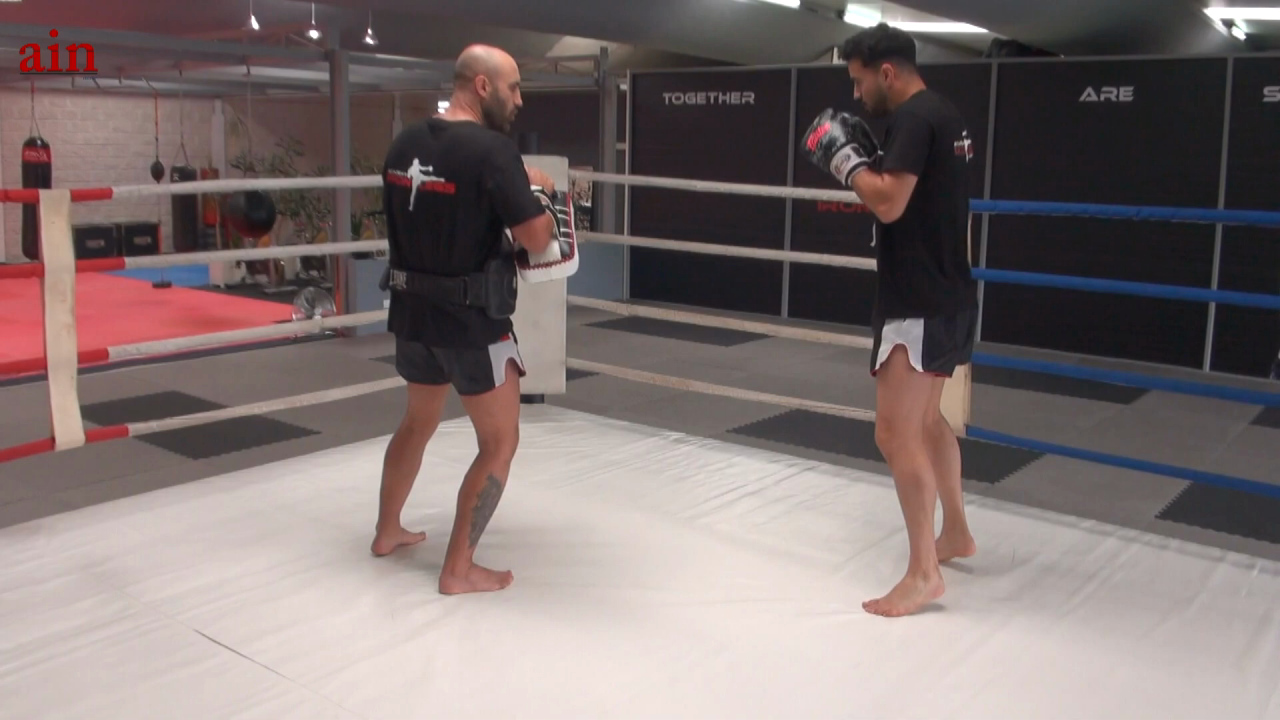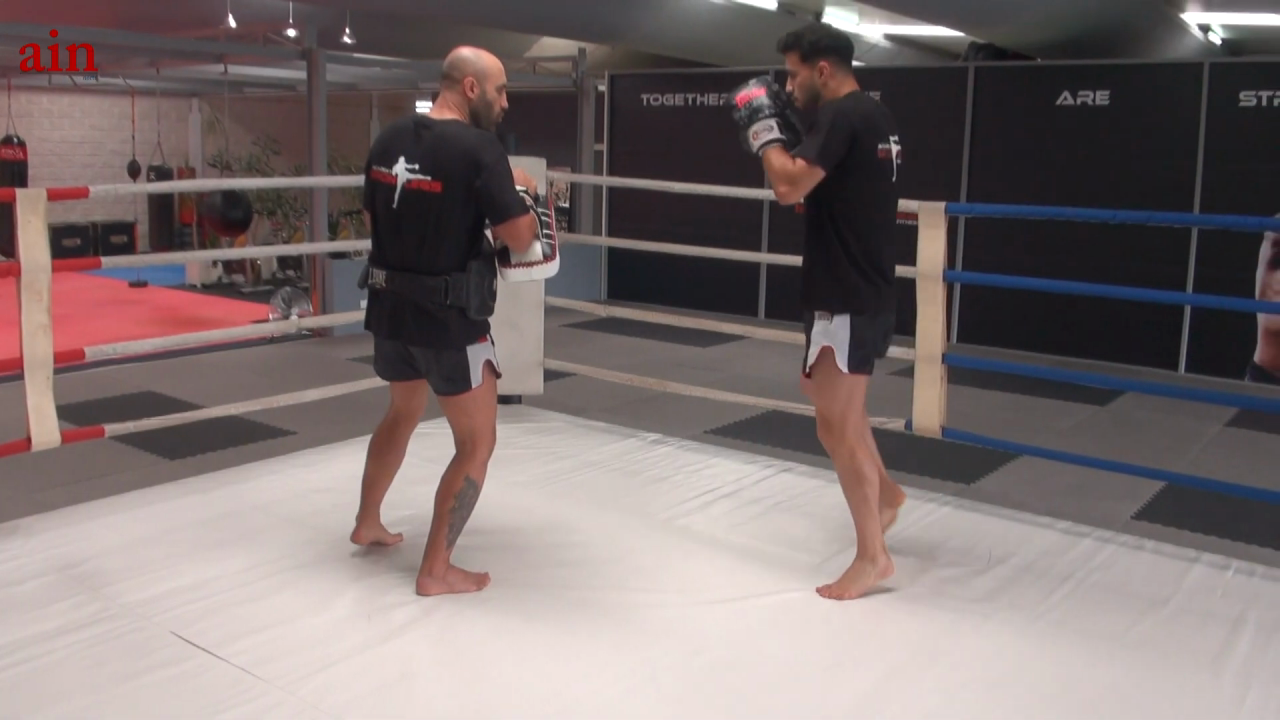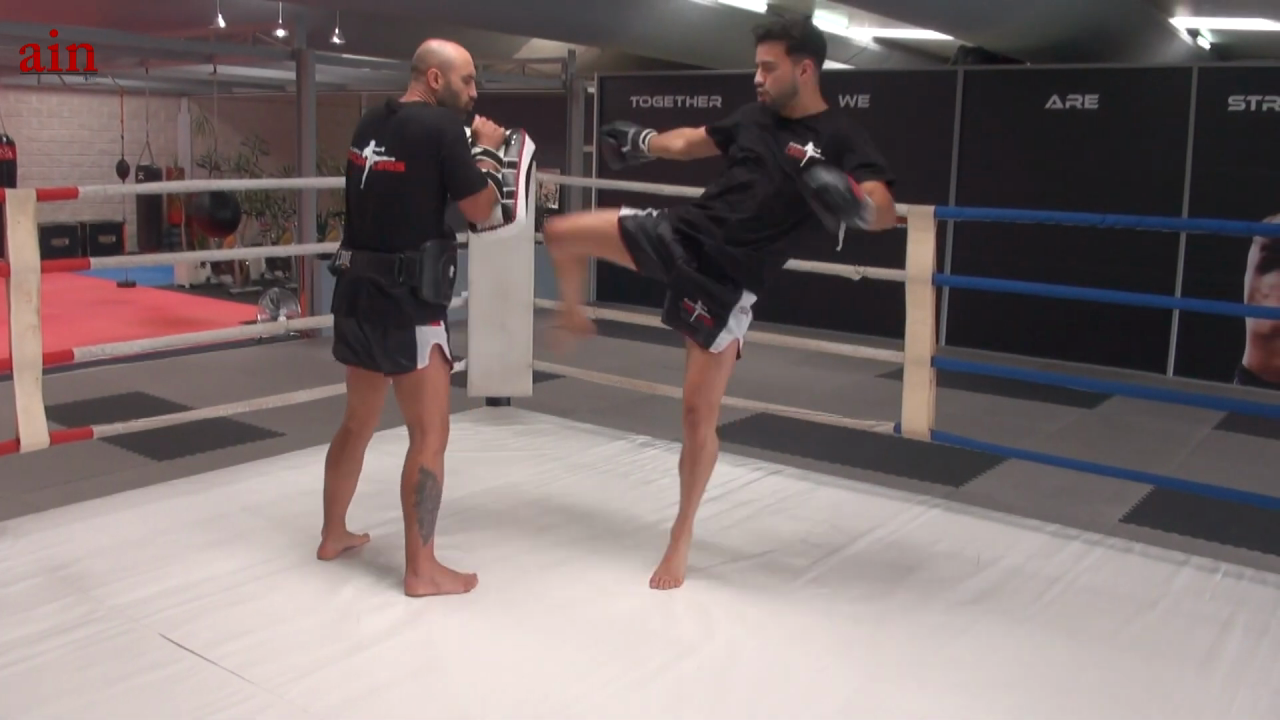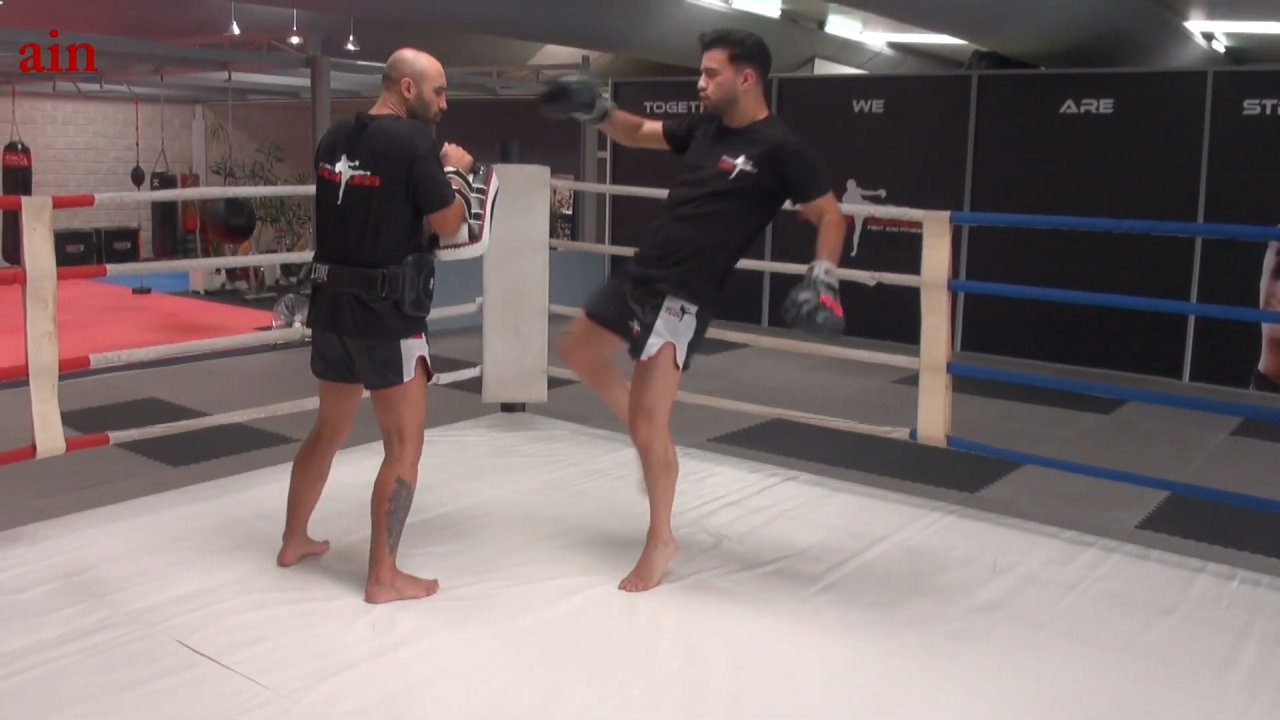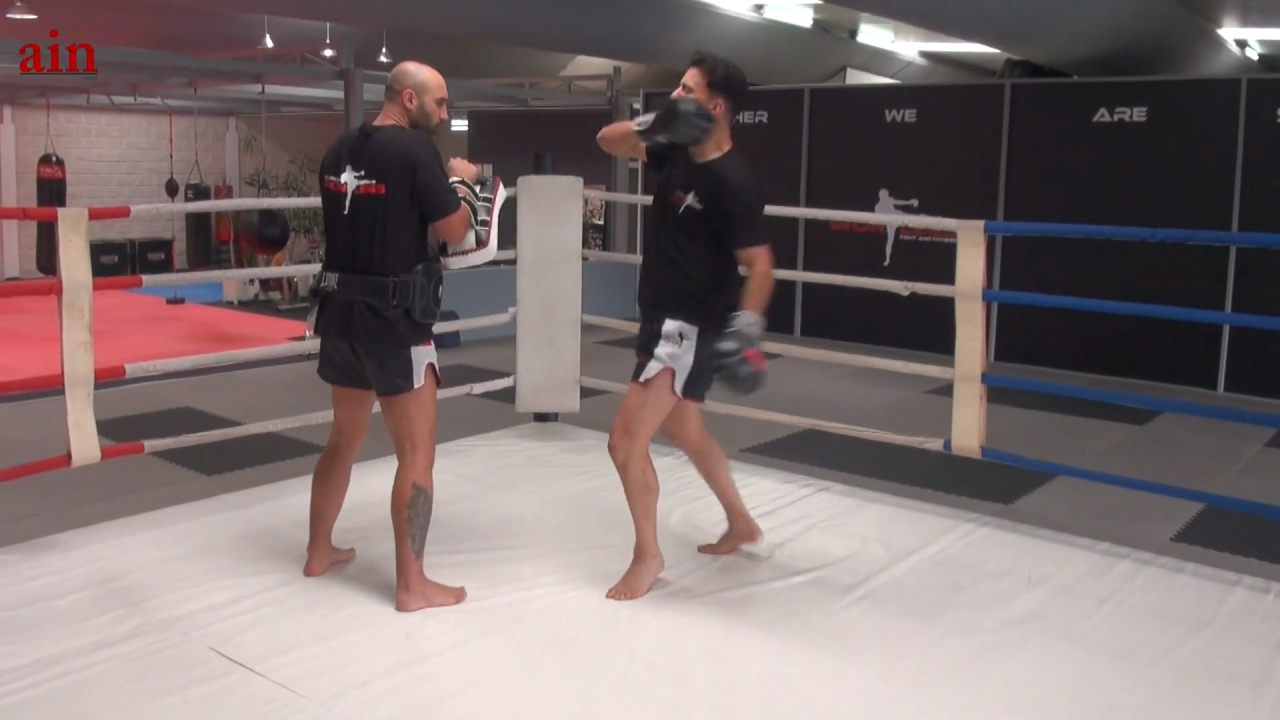
dt=0.5s
person 1, frame 1
left shoulder: (914, 118)
right shoulder: (943, 116)
left elbow: (888, 205)
left wrist: (842, 157)
right wrist: (863, 150)
left hip: (918, 303)
right hip: (945, 296)
left knee: (896, 435)
right knee: (925, 418)
left ankle: (923, 573)
right ankle: (956, 532)
person 1, frame 2
left shoulder: (840, 116)
right shoulder: (874, 117)
left elbow: (790, 188)
left wrist: (761, 127)
right wrist: (783, 132)
left hip: (845, 299)
right hip: (867, 293)
left knee: (837, 429)
right knee: (839, 408)
left ankle: (871, 556)
right ankle: (883, 488)
person 1, frame 3
left shoulder: (845, 137)
right shoulder: (755, 117)
left elbow: (883, 208)
right elbow: (689, 143)
left wrist: (852, 208)
right wrist: (638, 139)
left hip: (732, 281)
right hip: (685, 233)
left knee: (700, 414)
right knee: (563, 233)
left ankle: (681, 539)
right ankle: (573, 314)
person 1, frame 4
left shoulder: (781, 147)
right shoulder: (704, 127)
left elbow: (830, 217)
right elbow: (635, 131)
left wrist: (821, 279)
right wrist: (593, 106)
left hip: (681, 296)
right hip: (642, 271)
left knee: (649, 424)
right knee: (576, 352)
left ankle: (659, 543)
right ankle: (634, 415)
person 1, frame 5
left shoulder: (729, 180)
right shoulder: (680, 144)
left elbow: (759, 267)
right elbow: (611, 140)
left wrist: (743, 336)
right wrist: (658, 121)
left hip: (687, 327)
right hip: (662, 308)
left knee: (625, 441)
right knee: (684, 433)
left ankle: (648, 557)
right ankle: (741, 523)
person 2, frame 1
left shoulder: (406, 142)
right shoulder: (491, 148)
right elbow: (536, 238)
right wrist: (537, 188)
left hip: (412, 310)
right hip: (471, 320)
left knee: (418, 421)
right knee: (499, 443)
left ankle: (388, 530)
right ankle: (458, 569)
person 2, frame 2
left shoulder: (389, 140)
right shoulder: (478, 148)
right elbow: (520, 237)
right wrist: (520, 190)
left hip: (390, 308)
right hip: (449, 318)
left knee: (402, 413)
right knee: (476, 444)
left ankle: (367, 522)
right ankle: (436, 570)
person 2, frame 3
left shoulder: (375, 122)
right shoulder: (440, 128)
right elbow: (482, 211)
right wrist: (487, 151)
left hip: (355, 290)
right hip: (407, 301)
left knee: (358, 422)
right knee: (429, 434)
left ankle: (333, 534)
right ankle: (423, 567)
person 2, frame 4
left shoulder: (336, 138)
right shoulder: (412, 140)
right elbow: (449, 223)
right wrist: (453, 168)
left hip: (333, 304)
right hip: (388, 313)
left knee: (330, 428)
right knee: (405, 445)
left ankle: (295, 540)
right ankle: (383, 576)
person 2, frame 5
left shoulder: (339, 151)
right shoulder: (414, 149)
right elbow: (455, 231)
right wrist: (459, 181)
left hip: (342, 312)
right hip: (395, 319)
left knee: (345, 438)
right knee: (417, 452)
left ankle: (319, 550)
right ankle: (412, 584)
